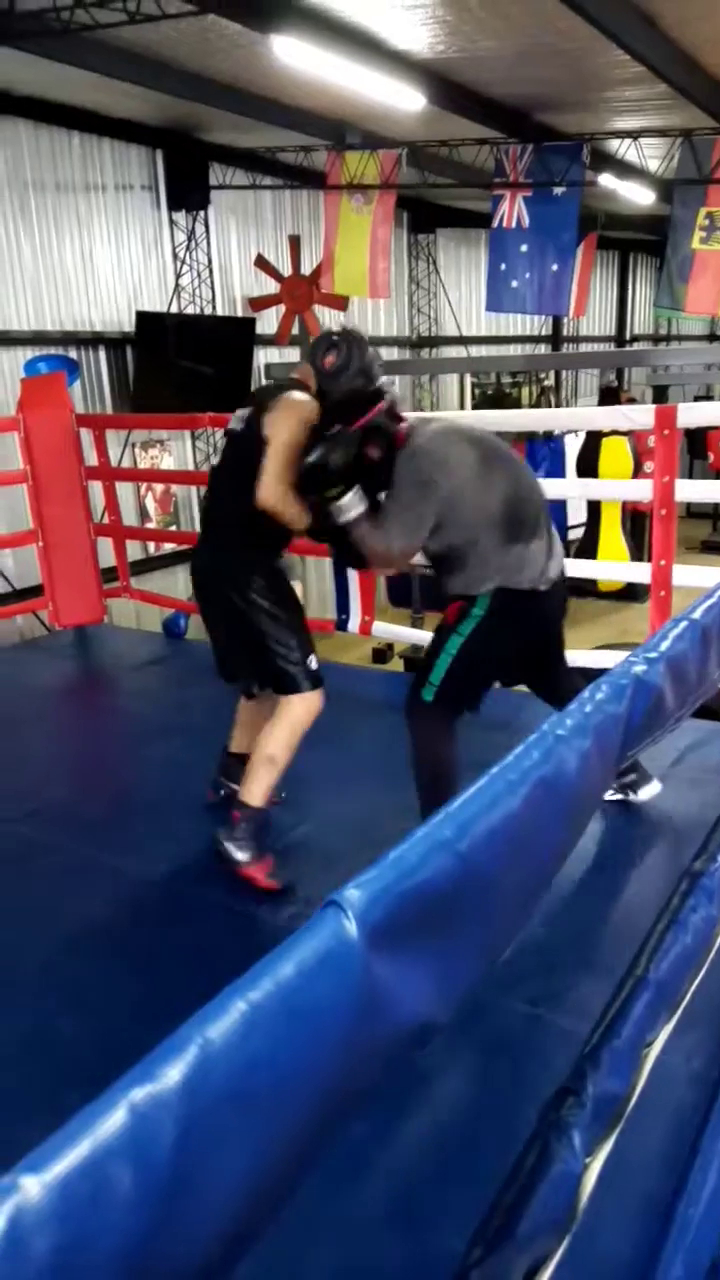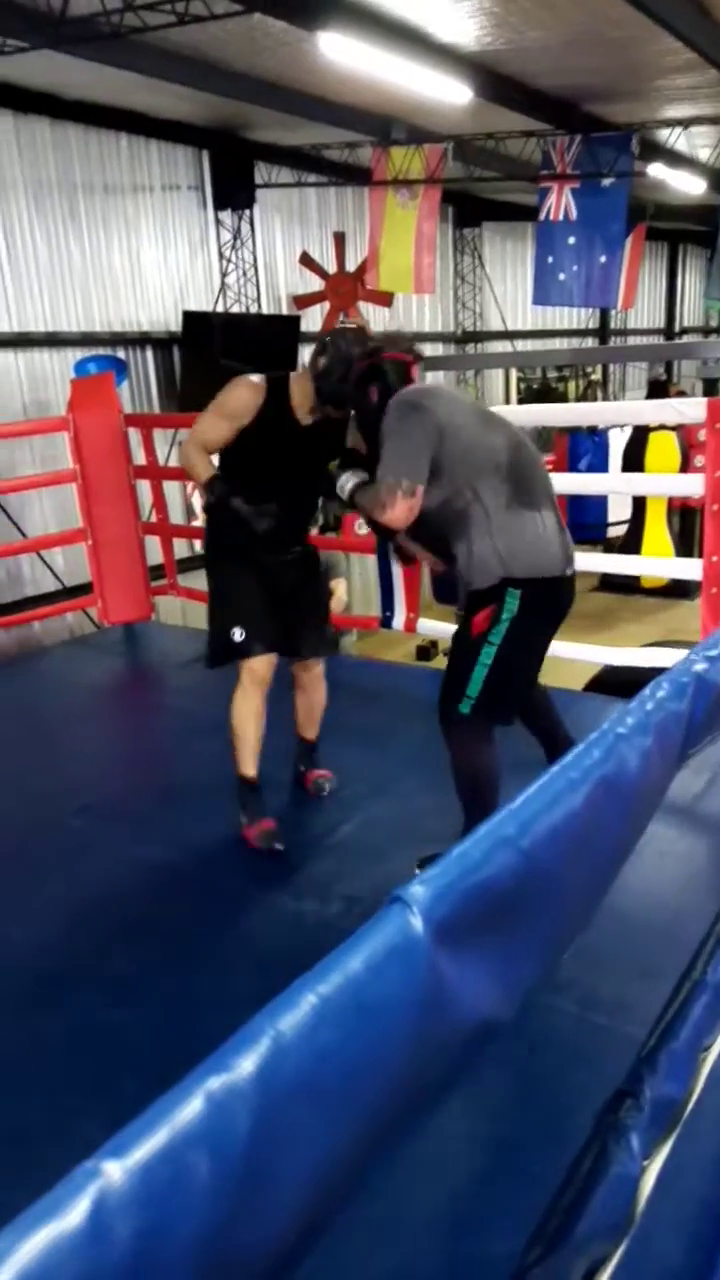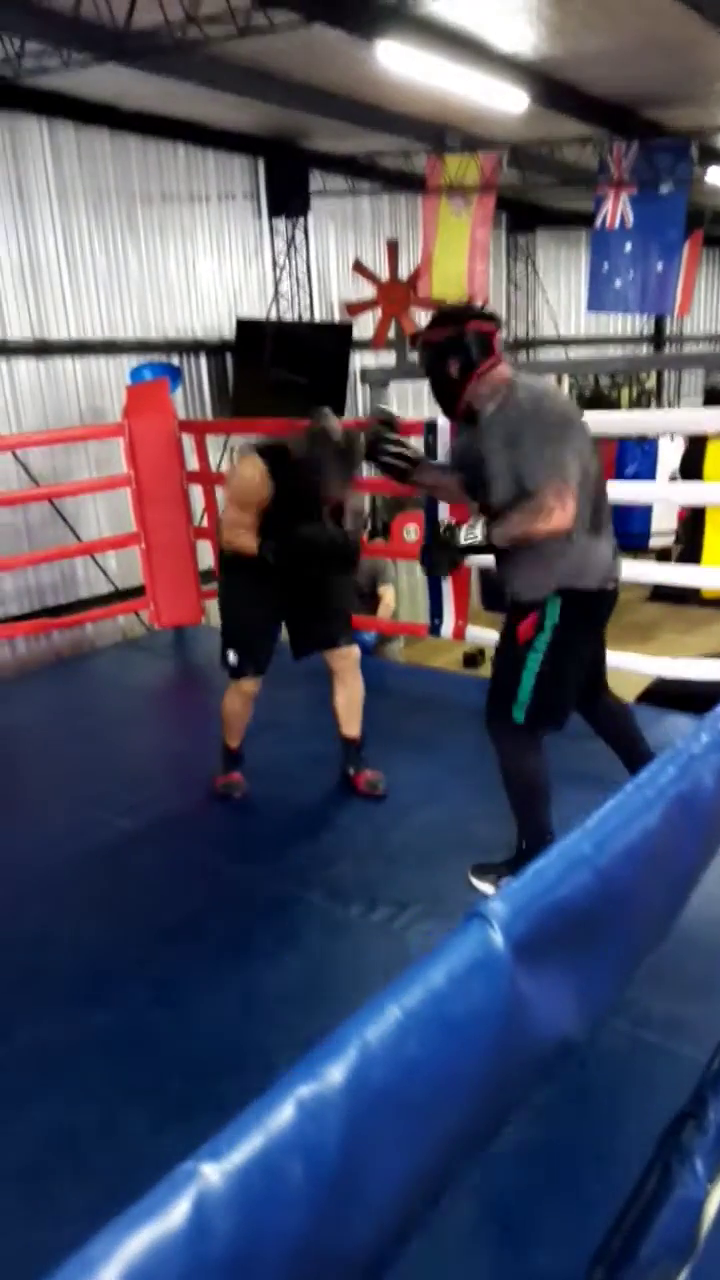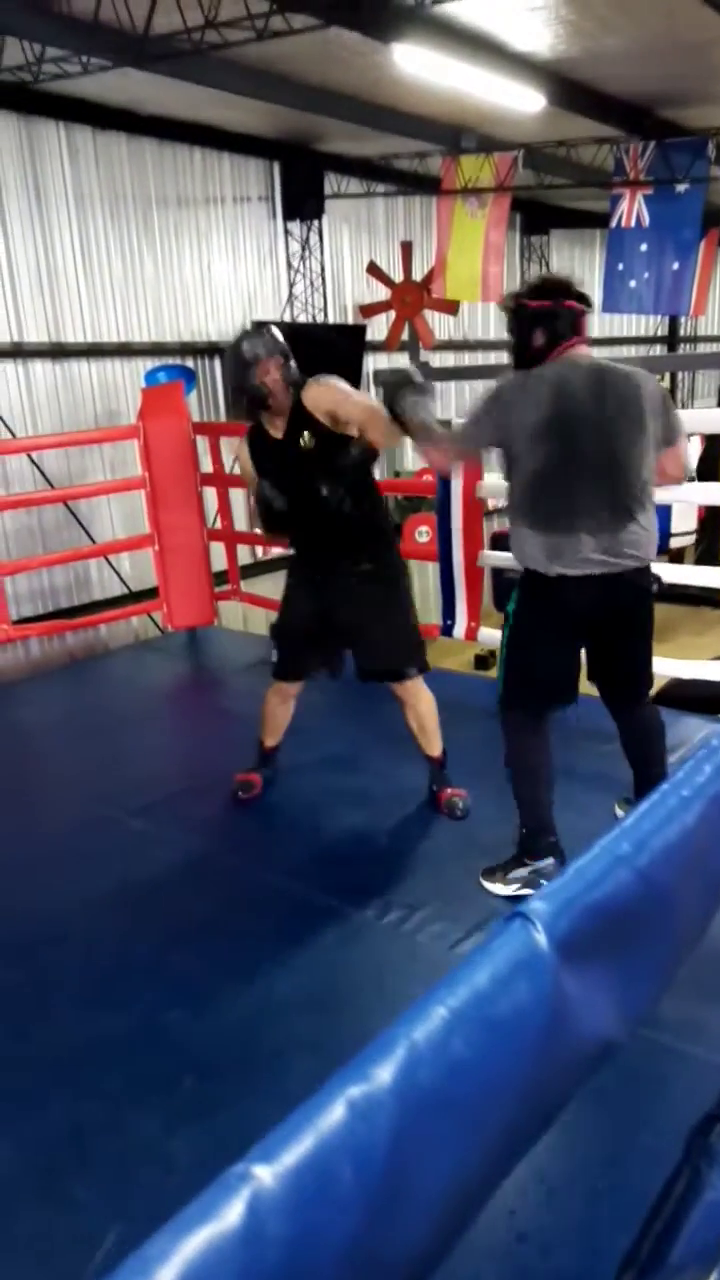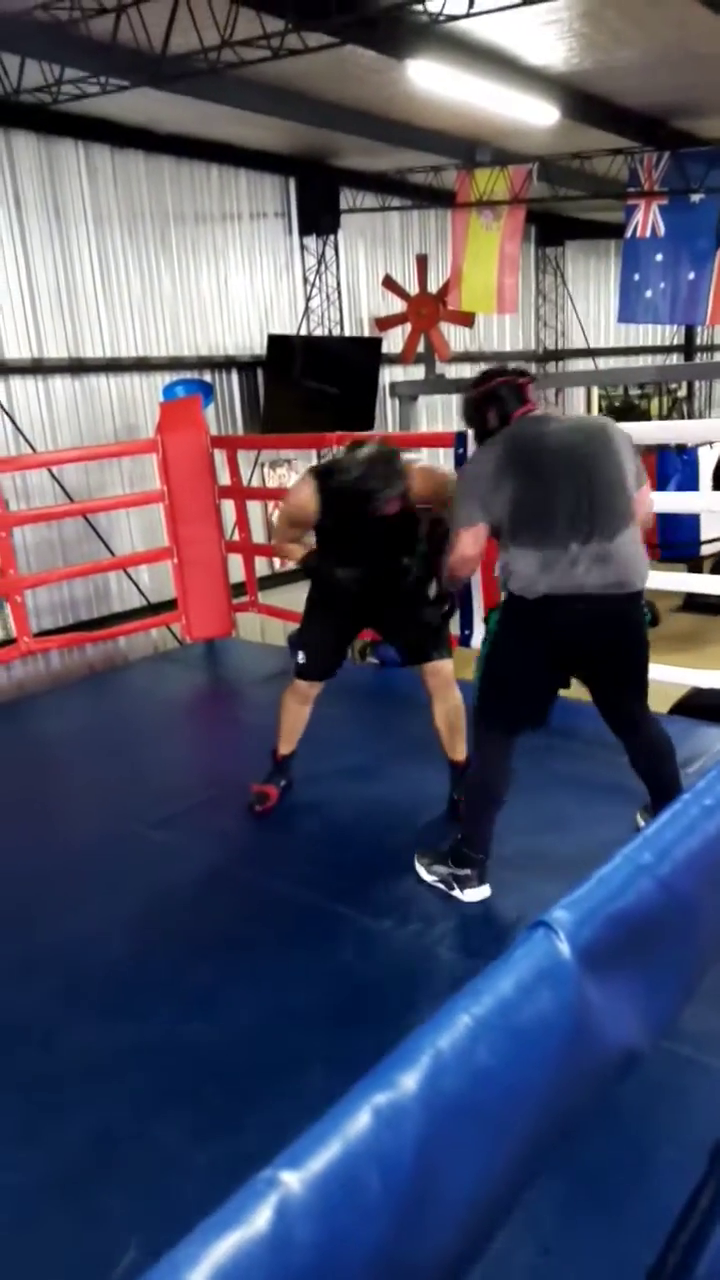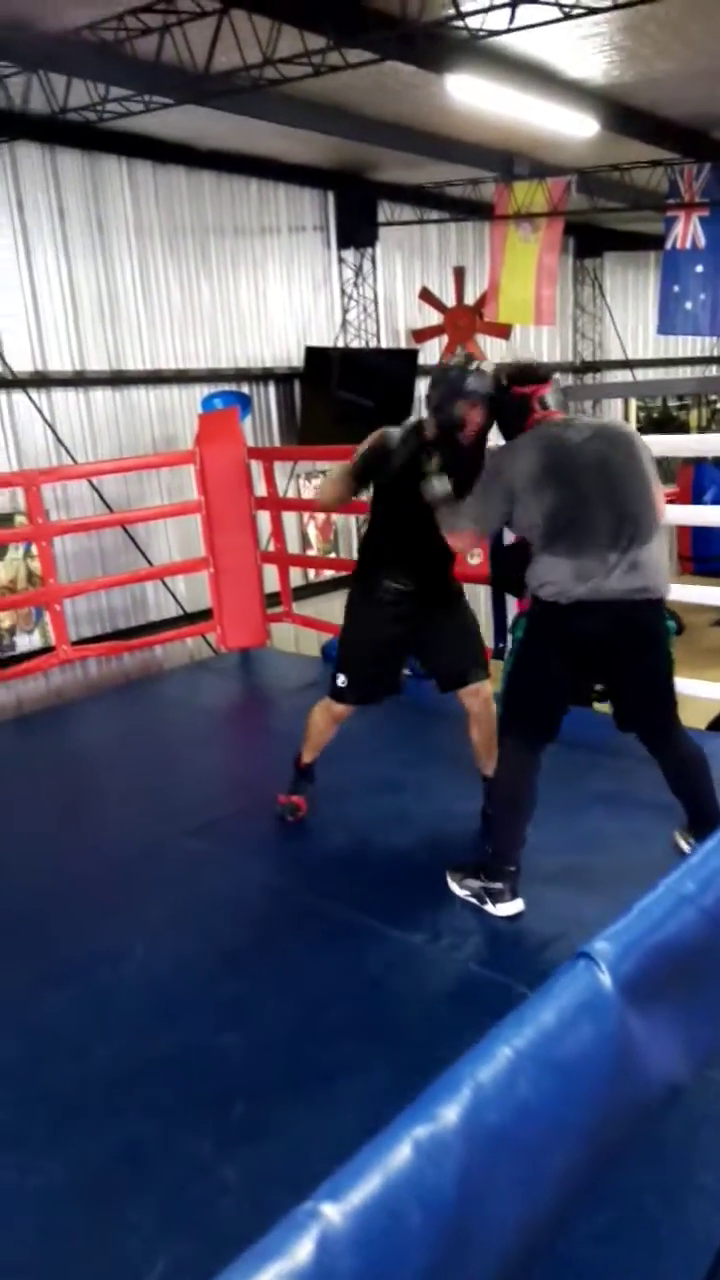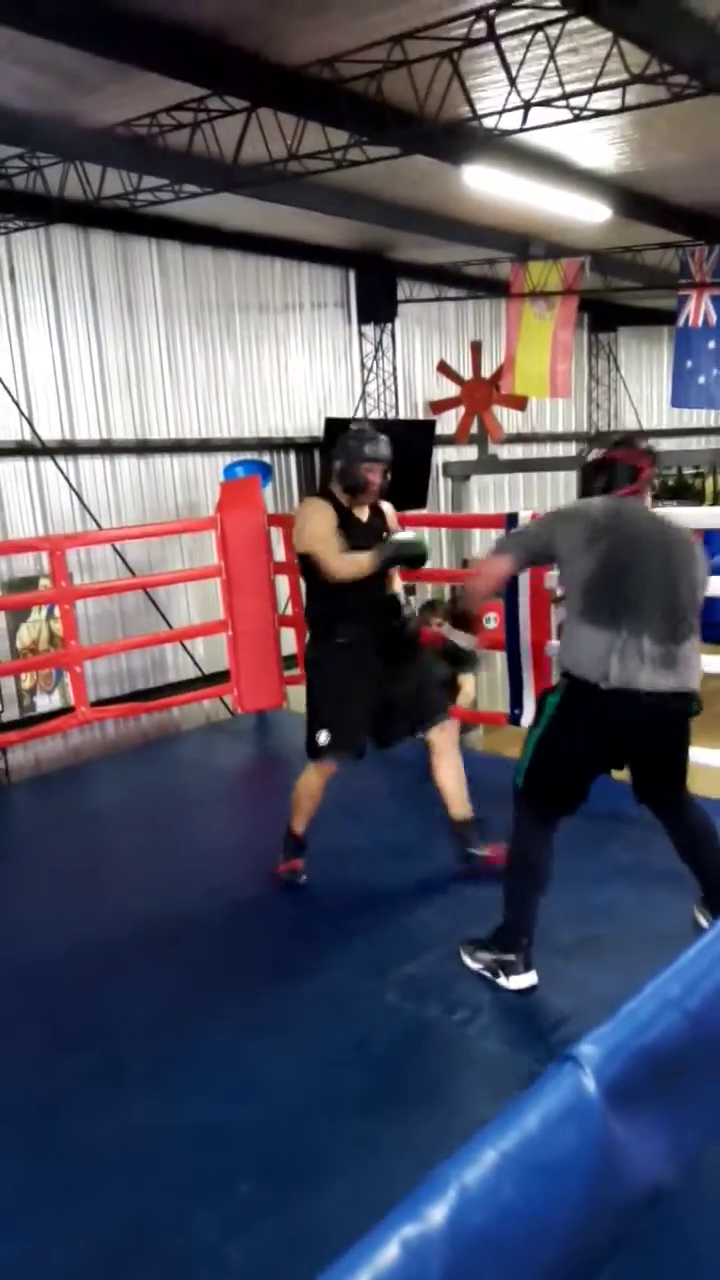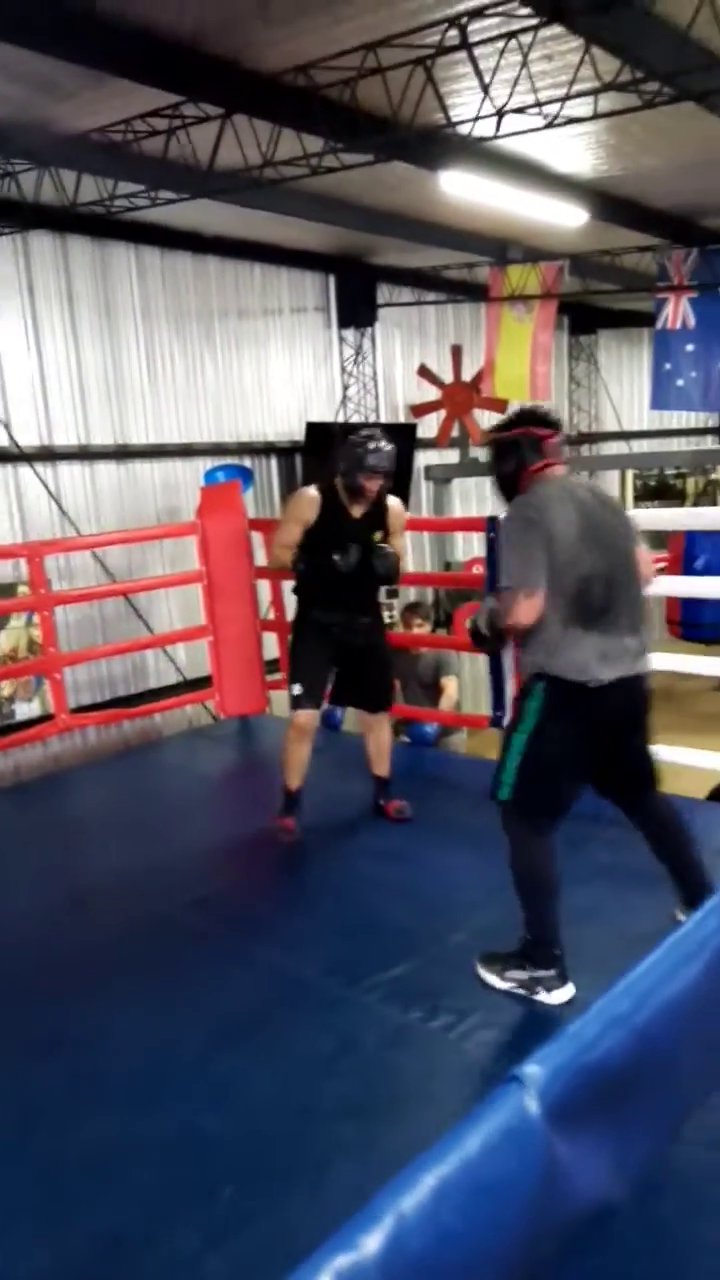
dt=0.5s
person 1, frame 1
left shoulder: (418, 467)
right shoulder: (437, 434)
left elbow: (392, 556)
left wrist: (344, 499)
left hip: (499, 595)
right hip: (540, 579)
left knee: (428, 710)
right knee: (553, 678)
right ankle: (630, 776)
person 1, frame 2
left shoulder: (409, 407)
right shoulder: (437, 412)
left elbow: (394, 509)
right elbow: (436, 546)
left wrist: (346, 479)
left hip: (517, 583)
right hip: (539, 573)
left knee: (464, 716)
right knee: (513, 681)
person 1, frame 3
left shoulder: (530, 410)
right shoulder: (484, 419)
left elbow: (554, 513)
right elbow: (456, 482)
left wrist: (474, 534)
right wrist: (401, 460)
left hip: (560, 594)
right hip: (581, 581)
left knee: (512, 722)
right knee: (588, 692)
left ankle: (534, 862)
person 1, frame 4
left shoulder: (519, 393)
right shoulder: (644, 387)
left elbow: (446, 454)
right elbow: (672, 470)
left wrist: (411, 411)
left hip: (553, 583)
right hip: (629, 574)
left knee: (524, 712)
right knee: (631, 700)
left ankle: (540, 854)
person 1, frame 5
left shoulder: (486, 460)
right shoulder: (606, 432)
left elbow: (464, 555)
right elbow: (641, 514)
left wrist: (450, 587)
left hip: (537, 608)
right hip: (618, 599)
left knee: (494, 732)
right knee: (633, 718)
left ankle: (468, 864)
person 1, frame 6
left shoulder: (510, 459)
right shoulder: (623, 436)
right elbow: (657, 512)
left hip: (564, 613)
right hip: (642, 607)
left knee: (519, 740)
right knee: (663, 730)
left ankle: (499, 877)
person 1, frame 7
left shoulder: (572, 519)
left elbow: (488, 573)
left hip: (594, 691)
right hip: (672, 695)
left knee: (536, 812)
right knee: (673, 802)
left ankle: (511, 950)
person 1, frame 8
left shoulder: (528, 512)
right shoulder: (603, 503)
left elbow: (523, 611)
right elbow: (643, 572)
left wrist: (488, 619)
left hip: (564, 689)
right hip: (625, 679)
left knee: (524, 817)
right knee: (640, 796)
left ankle: (544, 962)
person 2, frame 1
left shoulder: (275, 401)
right shoulder: (299, 406)
right elbow: (270, 495)
right wrist: (335, 537)
left hip: (229, 563)
right hip: (241, 571)
left knee: (267, 678)
right knee: (303, 696)
left ankle: (231, 775)
right ankle: (244, 829)
person 2, frame 2
left shoulder: (341, 421)
right shoulder: (252, 395)
right elbow: (193, 451)
right wrist: (229, 500)
left hip: (295, 552)
right hip: (237, 552)
left knee: (311, 666)
right knee: (258, 669)
left ankle: (308, 762)
right ankle: (250, 799)
person 2, frame 3
left shoulder: (341, 459)
right shoulder: (256, 472)
left elbow: (342, 518)
right elbow: (233, 536)
left wrist: (345, 543)
right wrist: (283, 552)
left hip: (313, 568)
right hip: (252, 570)
left knee: (347, 657)
right knee: (246, 681)
left ankle: (354, 760)
right ankle: (231, 763)
person 2, frame 4
left shoulder: (321, 395)
right shoulder: (252, 445)
left elbow: (387, 425)
right elbow: (270, 527)
left wrist: (352, 464)
right wrist: (269, 508)
left hip: (373, 567)
right hip: (313, 573)
left knee: (407, 681)
right knee: (286, 682)
left ankle: (440, 777)
right ankle: (264, 763)
person 2, frame 5
left shoulder: (416, 479)
right shoulder: (310, 493)
left elbow: (446, 510)
right elbow: (284, 540)
left wrist: (427, 559)
right wrist: (326, 572)
left hip: (404, 581)
right hip: (339, 583)
left knee: (441, 673)
right knee: (306, 683)
left ankle: (461, 786)
right ankle: (278, 771)
person 2, frame 6
left shoulder: (478, 455)
right shoulder: (397, 444)
right elbow: (329, 499)
right wrist: (364, 466)
left hip: (438, 592)
right hip: (379, 594)
left knee: (479, 696)
right knee: (342, 703)
right ankle: (301, 777)
person 2, frame 7
left shoulder: (383, 513)
right shoulder: (317, 512)
right elbow: (340, 567)
left wrist: (399, 610)
right wrist: (392, 552)
left hip: (392, 645)
right hip: (340, 652)
left knee: (443, 733)
right knee: (326, 761)
left ankle: (467, 838)
right ankle: (293, 846)
person 2, frame 8
left shoulder: (392, 509)
right shoulder: (310, 501)
left elbow: (398, 564)
right elbow: (277, 554)
left wrist: (387, 567)
right wrist: (320, 563)
left hip: (366, 624)
right hip: (316, 624)
left knee: (376, 713)
right knee: (303, 718)
left ankle: (382, 794)
right ankle: (290, 805)
